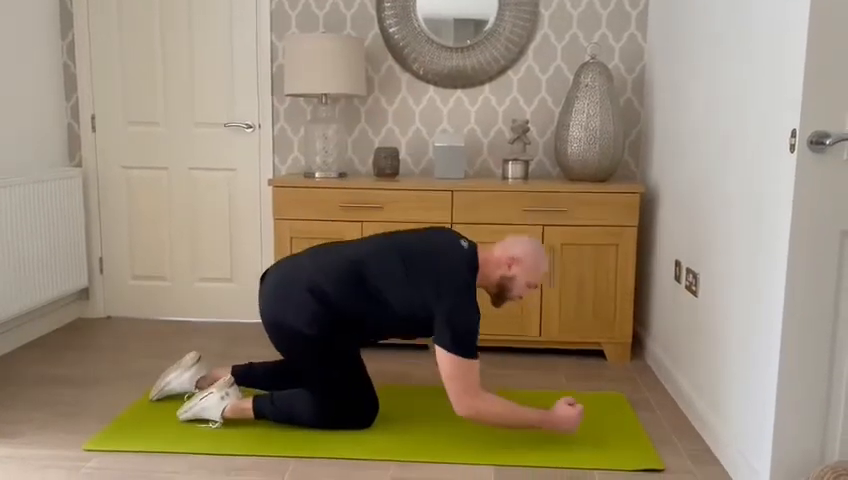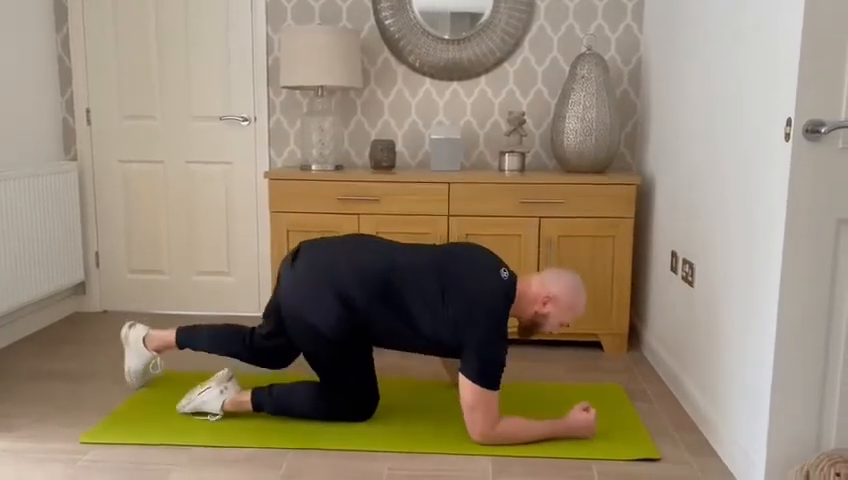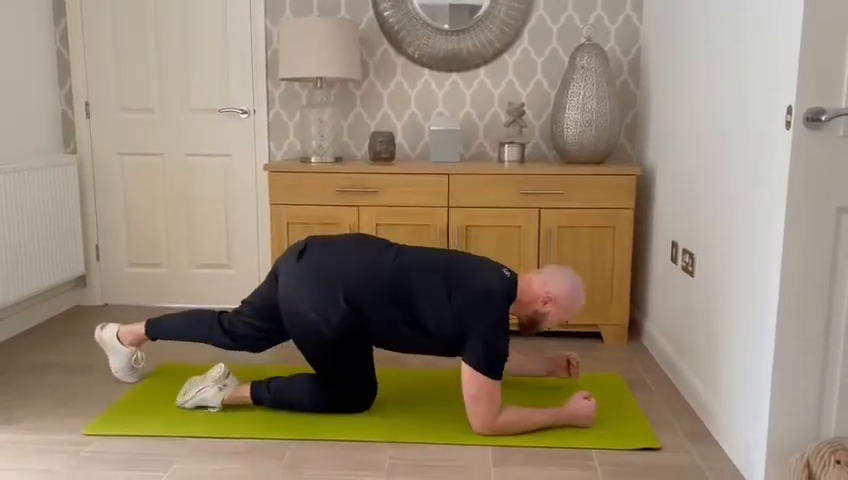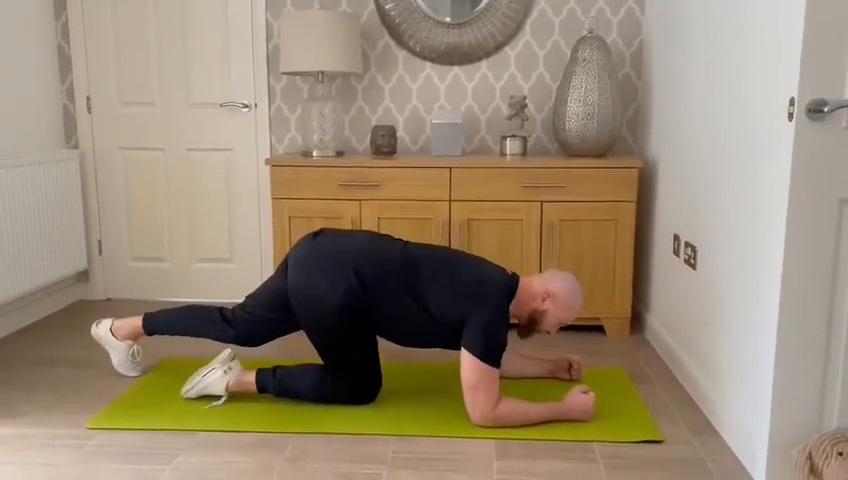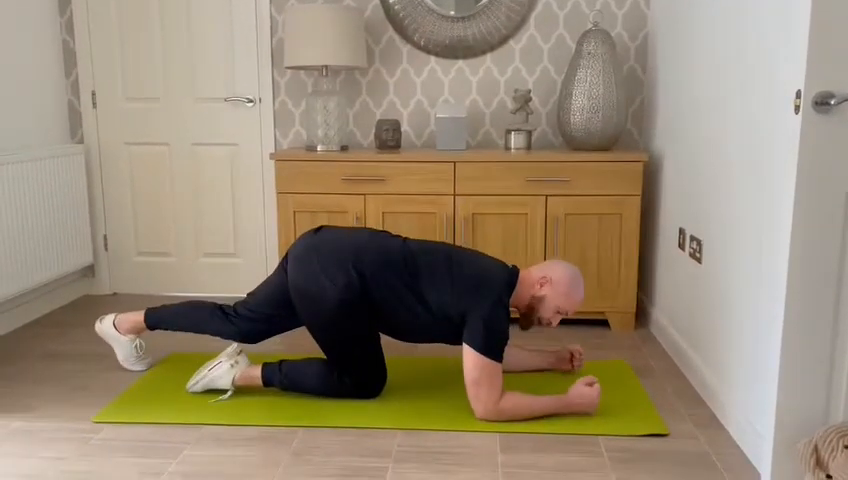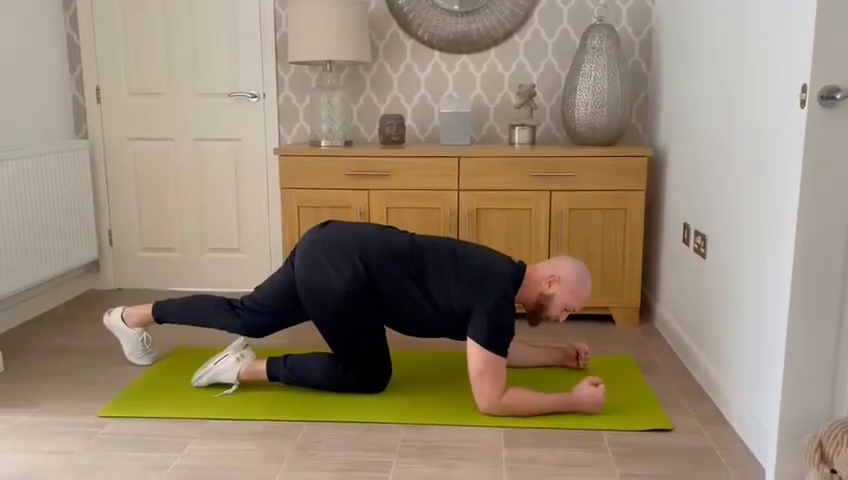
dt=0.5s
person 1, frame 1
left shoulder: (455, 248)
right shoulder: (457, 293)
right elbow: (466, 403)
left wrist: (474, 383)
right wrist: (549, 420)
left hip: (287, 286)
right hip: (300, 309)
left knee: (320, 377)
right knee: (355, 409)
left ankle: (207, 376)
right ankle: (230, 405)
person 1, frame 2
left shoulder: (490, 267)
right shoulder: (488, 323)
right elbow: (483, 431)
left wrist: (474, 367)
right wrist: (567, 427)
left hip: (312, 262)
right hip: (324, 299)
left knee: (268, 349)
right knee: (355, 402)
left ankle: (150, 339)
right ankle: (234, 398)
person 1, frame 3
left shoulder: (493, 278)
right shoulder: (492, 313)
left elbow: (482, 359)
right elbow: (485, 420)
left wrist: (548, 367)
right wrist: (566, 414)
left hip: (310, 260)
right hip: (323, 299)
left knee: (240, 330)
right knee: (353, 395)
left ankle: (124, 335)
right ankle: (233, 392)
person 1, frame 4
left shoulder: (494, 286)
right shoulder: (491, 306)
left elbow: (487, 360)
right elbow: (484, 411)
left wrist: (550, 368)
right wrist: (564, 410)
left hip: (319, 257)
right hip: (332, 280)
left knee: (240, 326)
right knee: (358, 386)
left ankle: (121, 329)
right ankle: (239, 380)
person 1, frame 5
left shoulder: (495, 280)
right shoulder: (491, 300)
left elbow: (489, 355)
right elbow: (487, 405)
left wrist: (553, 360)
right wrist: (569, 402)
left hip: (320, 254)
right hip: (332, 277)
left knee: (240, 322)
right knee: (365, 381)
left ankle: (125, 323)
right ankle: (245, 373)
person 1, frame 6
left shoulder: (502, 274)
right shoulder: (497, 296)
left elbow: (495, 349)
right elbow: (491, 400)
left wrist: (559, 356)
right wrist: (572, 401)
left hip: (327, 250)
right hip: (338, 269)
left knee: (248, 316)
right knee: (369, 375)
left ankle: (133, 316)
right ankle: (250, 367)
